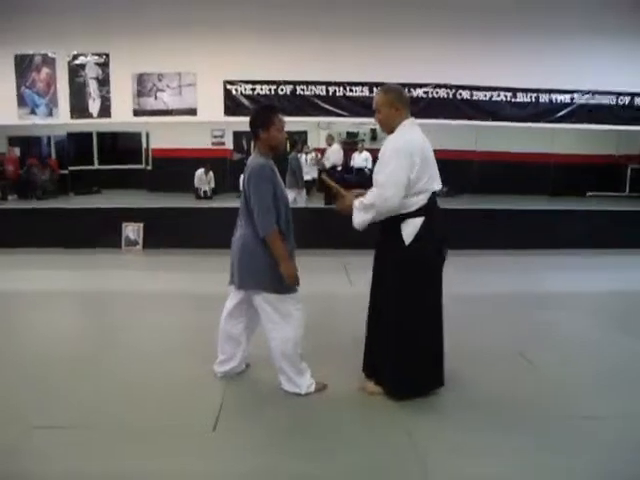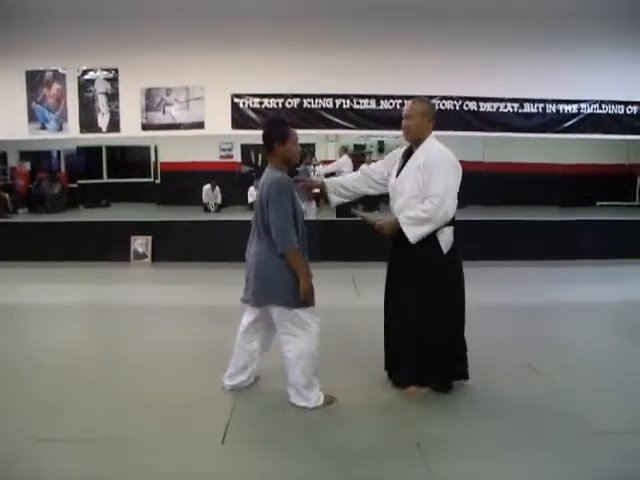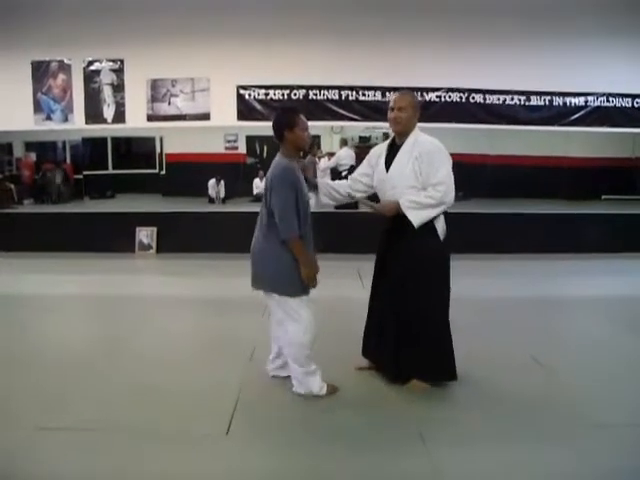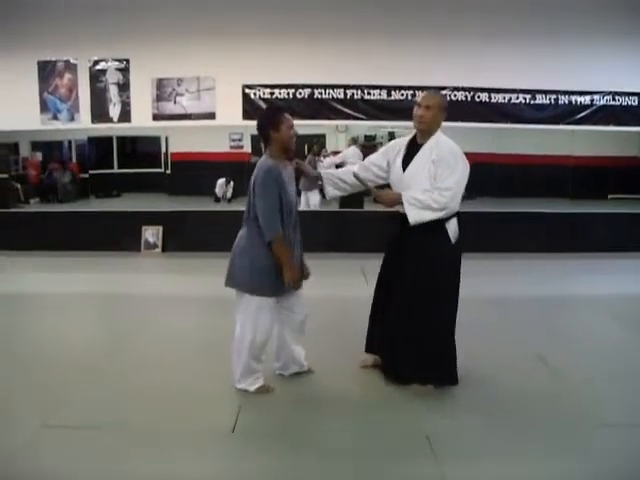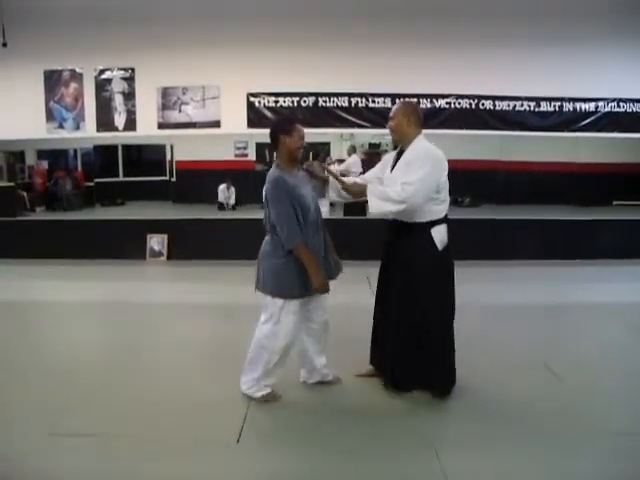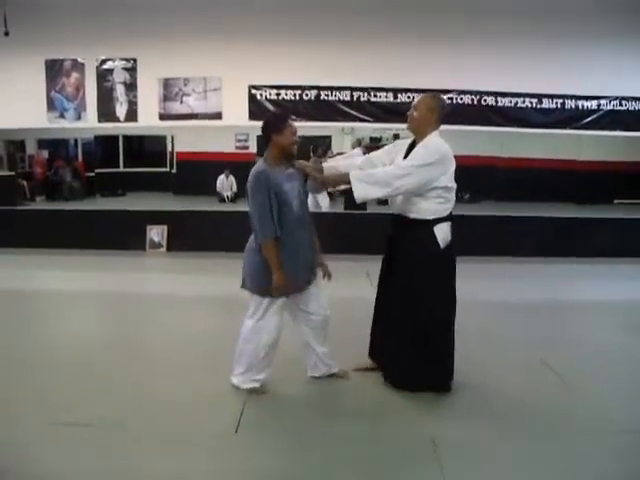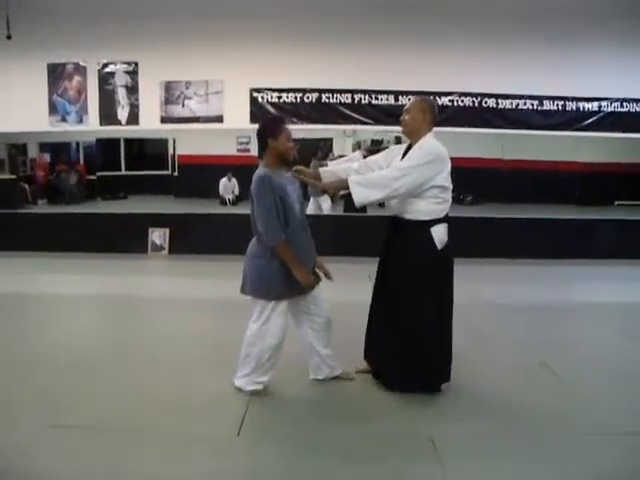
dt=0.7s
person 1, frame 1
left shoulder: (399, 143)
right shoulder: (413, 137)
left elbow: (388, 198)
left wrist: (355, 205)
right wrist: (364, 198)
left hip: (408, 234)
right hip: (418, 229)
left knee: (399, 307)
right knee: (415, 305)
left ankle: (397, 378)
right ankle: (418, 372)
person 1, frame 2
left shoulder: (440, 158)
right shoulder: (400, 157)
left elbow: (441, 208)
right elbow: (367, 178)
left wrist: (398, 222)
right wrist: (325, 184)
left hip: (432, 245)
right hip: (409, 241)
left knee: (430, 314)
right knee: (402, 308)
left ankle: (432, 376)
right ankle: (408, 369)
person 1, frame 3
left shoulder: (430, 148)
right shoulder: (379, 152)
left elbow: (443, 193)
right elbow: (354, 186)
left wrist: (399, 204)
right wrist: (317, 183)
left hip: (424, 235)
right hip: (395, 231)
left knee: (423, 304)
right knee: (387, 296)
left ankle: (429, 369)
right ankle: (383, 357)
person 1, frame 4
left shoulder: (449, 153)
right shoulder: (398, 148)
left elbow: (447, 199)
right elbow: (363, 171)
left wrist: (401, 198)
right wrist: (318, 174)
left hip: (435, 237)
right hip: (407, 231)
left knee: (430, 306)
right knee: (391, 293)
left ankle: (433, 370)
right ankle: (387, 354)
person 1, frame 5
left shoulder: (428, 155)
right shoulder: (393, 158)
left elbow: (408, 196)
right elbow: (368, 181)
left wrist: (365, 191)
right wrist: (331, 180)
left hip: (426, 242)
right hip: (401, 236)
left knee: (427, 312)
right knee: (392, 302)
left ankle: (434, 376)
right ankle: (387, 363)
person 1, frame 6
left shoulder: (437, 153)
right shoulder: (404, 147)
left elbow: (393, 178)
right elbow: (368, 162)
left wrist: (344, 178)
right wrist: (322, 169)
left hip: (428, 238)
right hip: (405, 232)
left knee: (428, 309)
right knee: (394, 297)
left ankle: (431, 375)
right ankle: (388, 358)
person 1, frame 7
left shoulder: (432, 153)
right shoulder: (401, 152)
left elbow: (391, 180)
right elbow: (365, 167)
left wrist: (343, 184)
right wrist: (318, 175)
left hip: (425, 240)
right hip: (402, 233)
left knee: (424, 309)
right knee: (391, 300)
left ankle: (426, 374)
right ankle: (385, 360)
person 2, frame 1
left shoulder: (258, 164)
right shoulder: (263, 168)
right elbow: (265, 222)
left wrist: (281, 256)
right wrist: (284, 260)
left hip: (247, 252)
right hip: (262, 256)
left knee: (239, 310)
right knee: (286, 319)
left ankle: (227, 364)
right ankle: (297, 382)
person 2, frame 2
left shoulder: (270, 178)
right shoulder: (280, 182)
right elbow: (285, 238)
left wrist: (300, 270)
right wrist: (303, 276)
left hip: (262, 267)
right hip: (278, 271)
left knee: (255, 325)
right knee: (303, 331)
left ankle: (237, 377)
right ankle: (306, 395)
person 2, frame 3
left shoulder: (288, 166)
right shoulder: (283, 171)
right elbow: (285, 226)
left wrist: (306, 259)
right wrist: (304, 264)
left hip: (284, 257)
right hip: (278, 258)
left knee: (285, 317)
right knee: (299, 320)
left ankle: (281, 365)
right ankle: (309, 382)
person 2, frame 4
left shoulder: (285, 167)
right shoulder: (268, 171)
right elbow: (270, 227)
left wrist: (295, 261)
right wrist: (289, 265)
left hip: (280, 257)
right hip: (260, 259)
left knee: (294, 312)
right knee: (256, 323)
left ankle: (290, 363)
right ankle: (247, 378)
person 2, frame 5
left shoulder: (302, 174)
right shoulder: (277, 181)
left elbow: (315, 220)
right elbow: (290, 234)
left wrist: (330, 255)
right wrist: (314, 269)
left hip: (310, 262)
right hip: (286, 265)
left knee: (316, 321)
right knee: (279, 327)
left ankle: (315, 372)
right ankle: (256, 383)
person 2, frame 6
left shoulder: (294, 172)
right shoulder: (261, 176)
right elbow: (264, 231)
left wrist: (318, 255)
right wrist: (276, 270)
left hip: (301, 261)
right hip: (272, 263)
left knee: (316, 314)
right knee: (264, 324)
left ankle: (321, 366)
right ankle: (247, 377)
person 2, frame 7
left shoulder: (288, 176)
right shoulder: (264, 180)
right elbow: (272, 235)
left wrist: (313, 259)
right wrist: (296, 268)
left hip: (296, 265)
right hip: (272, 268)
left knee: (317, 317)
right knee: (268, 327)
left ankle: (324, 368)
right ankle: (249, 380)
